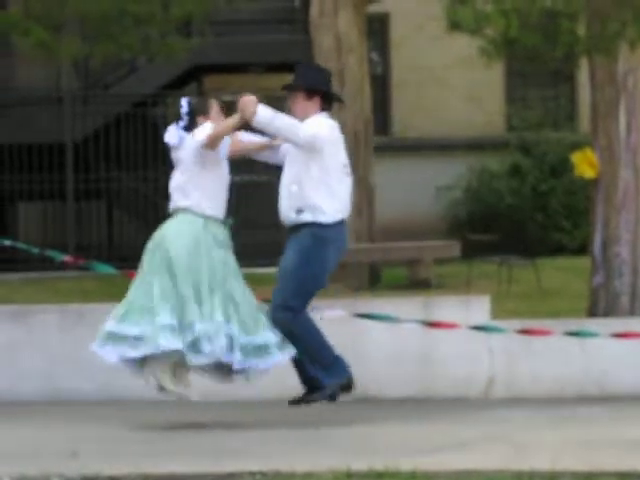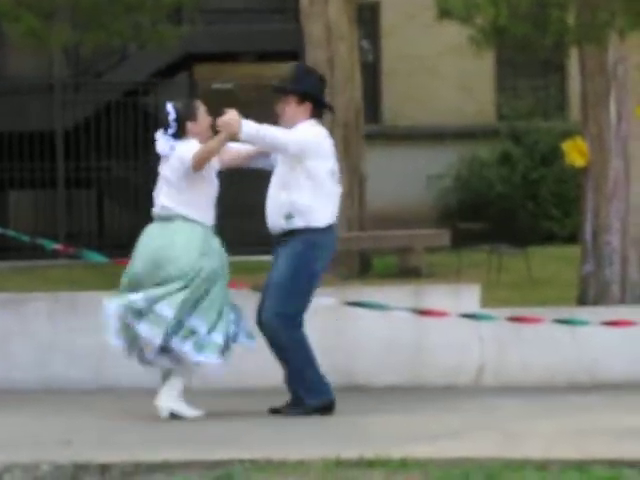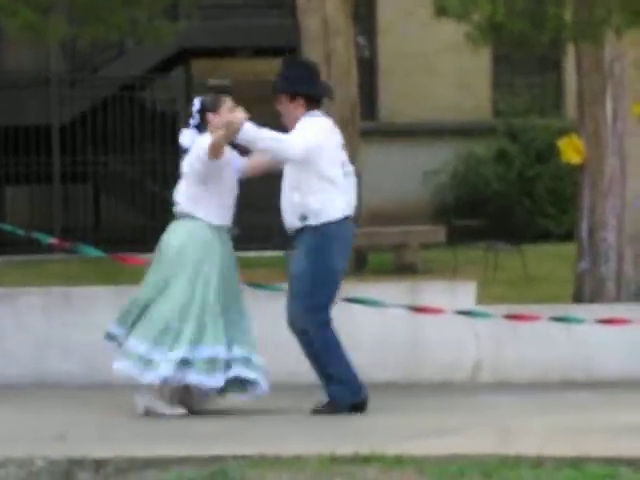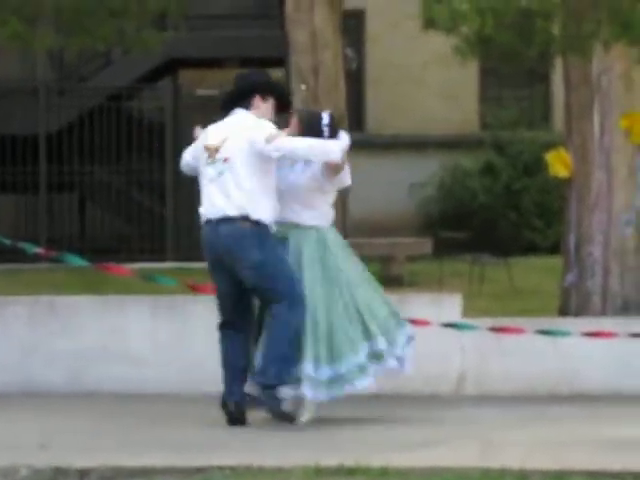
dt=1s
person 1, frame 1
left shoulder: (321, 127)
right shoulder: (317, 136)
left elbow: (296, 132)
right elbow: (284, 153)
left wrist: (257, 113)
left hip: (316, 237)
right hip: (314, 236)
left knee: (284, 311)
right knee: (289, 310)
left ankle: (332, 374)
right ankle: (321, 381)
person 1, frame 2
left shoulder: (309, 135)
right shoulder: (301, 141)
left elbow: (279, 140)
right elbow: (274, 154)
left wrist: (241, 129)
left hip: (307, 243)
right hip: (297, 243)
left knee: (279, 320)
right knee: (270, 320)
left ankle: (316, 397)
right ankle: (307, 392)
person 1, frame 3
left shoulder: (313, 130)
right shoulder: (321, 129)
left elbow: (290, 149)
left wrist: (243, 129)
left hip: (323, 237)
right hip: (322, 236)
left knee: (307, 318)
right knee: (305, 317)
left ankle: (345, 395)
right ankle: (349, 394)
person 1, frame 4
left shoulder: (212, 133)
right shoulder: (257, 130)
left elbow: (188, 164)
right elbow: (309, 150)
left wrist: (196, 139)
right wrist: (341, 142)
left hip: (213, 236)
right hip: (246, 234)
left knee: (235, 321)
right knee: (288, 304)
left ankle: (234, 398)
right ankle: (269, 385)
person 2, frame 1
left shoulder: (197, 148)
right shoulder: (200, 139)
left elbow: (239, 147)
right elbow: (216, 134)
right wrist: (243, 115)
left hip: (189, 238)
right hip: (194, 237)
left knee: (202, 309)
right knee: (209, 309)
right ankle: (163, 369)
person 2, frame 2
left shoulder: (186, 150)
right shoulder: (188, 151)
left elbow: (234, 156)
right elbow: (202, 159)
right wrist: (225, 135)
left hip: (162, 243)
right hip: (189, 247)
left knee: (183, 321)
right knee: (197, 319)
left ankle: (169, 394)
right ankle: (169, 394)
person 2, frame 3
left shoulder: (223, 157)
right shoulder: (206, 147)
left elbow: (250, 166)
right elbow: (220, 140)
right wrist: (235, 126)
left hip: (206, 243)
right hip: (196, 242)
left knee: (205, 318)
right knee: (187, 319)
left ankle: (184, 389)
right ankle: (150, 394)
person 2, frame 4
left shoulder: (326, 164)
right shoulder: (292, 154)
left elbow: (337, 162)
left hip: (313, 247)
right hip: (287, 243)
left knee: (319, 316)
left ankle: (311, 397)
